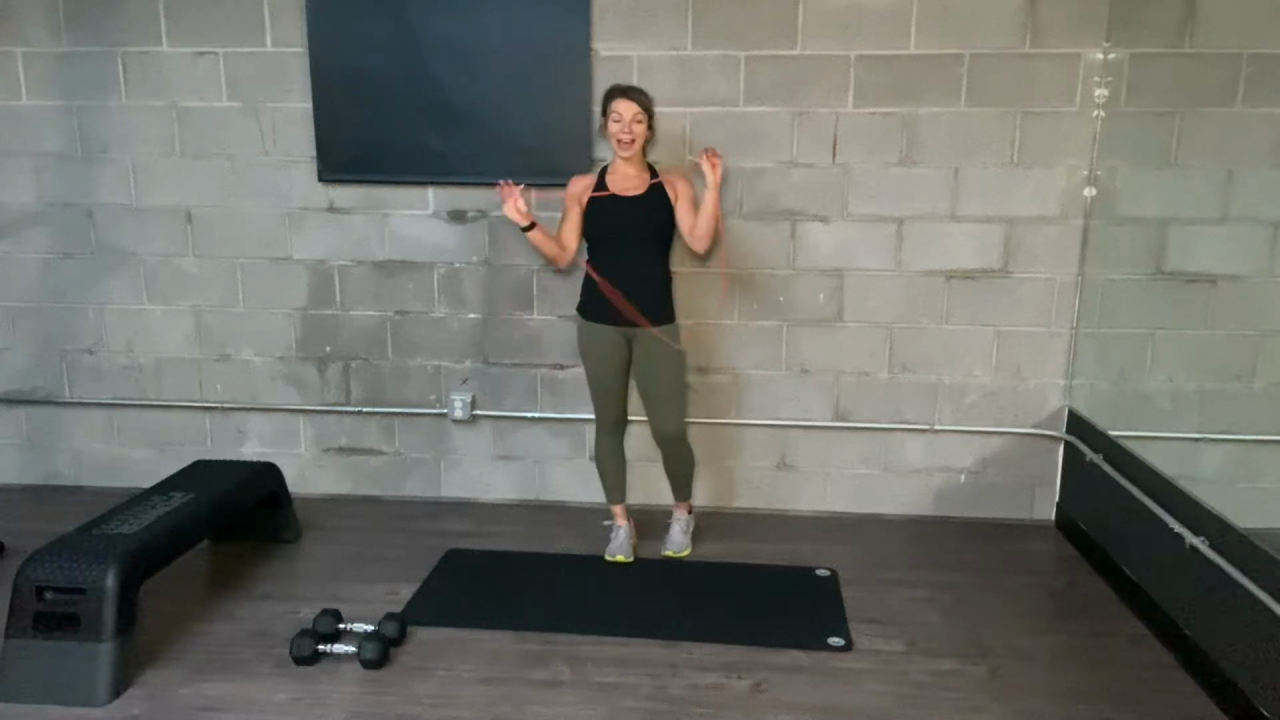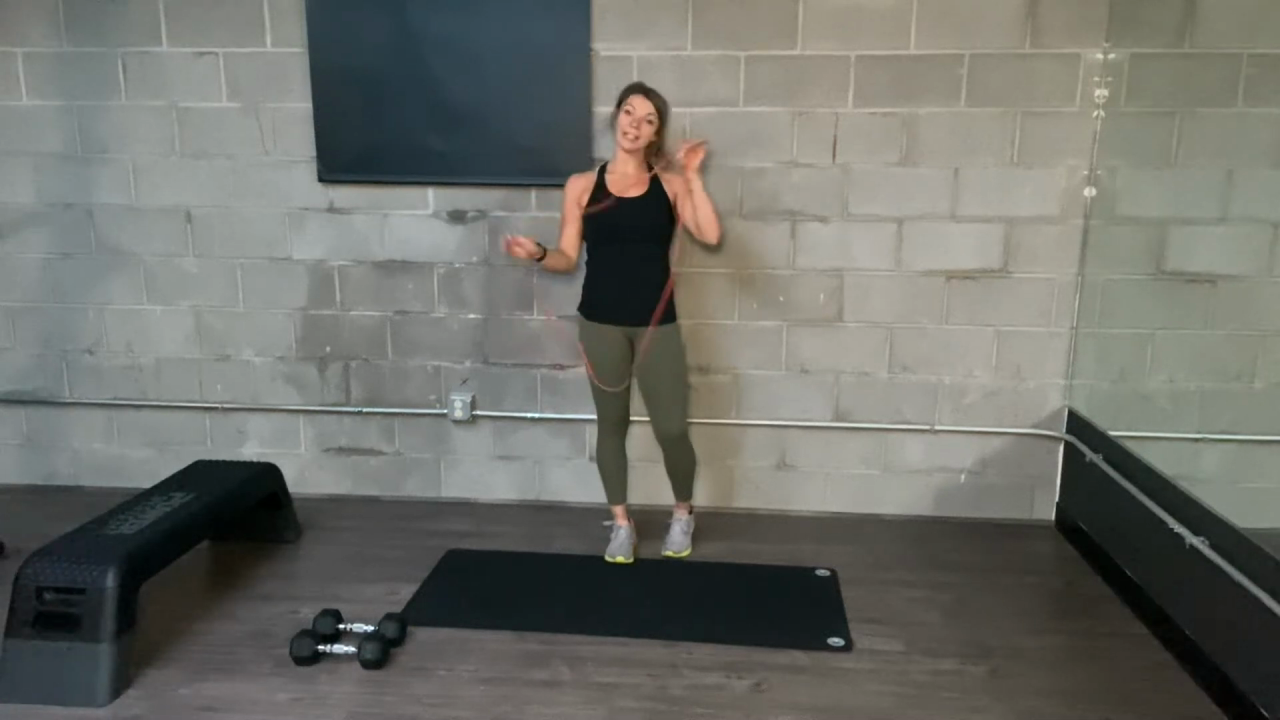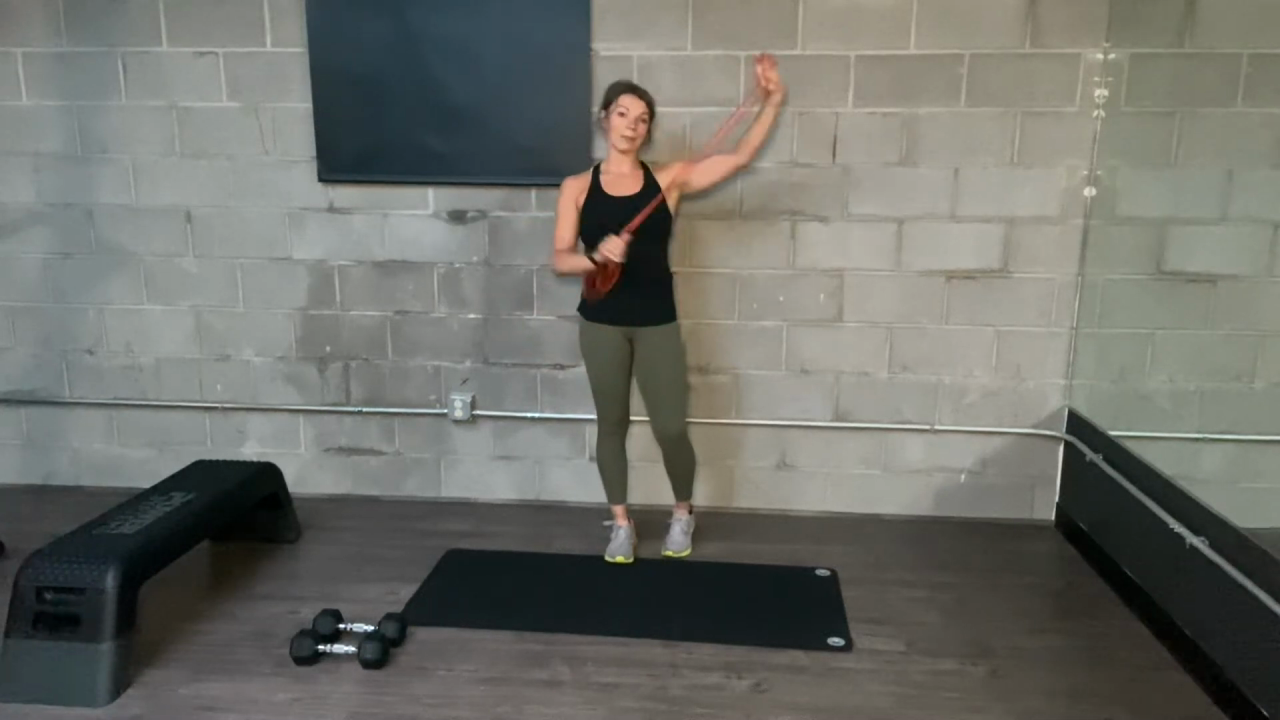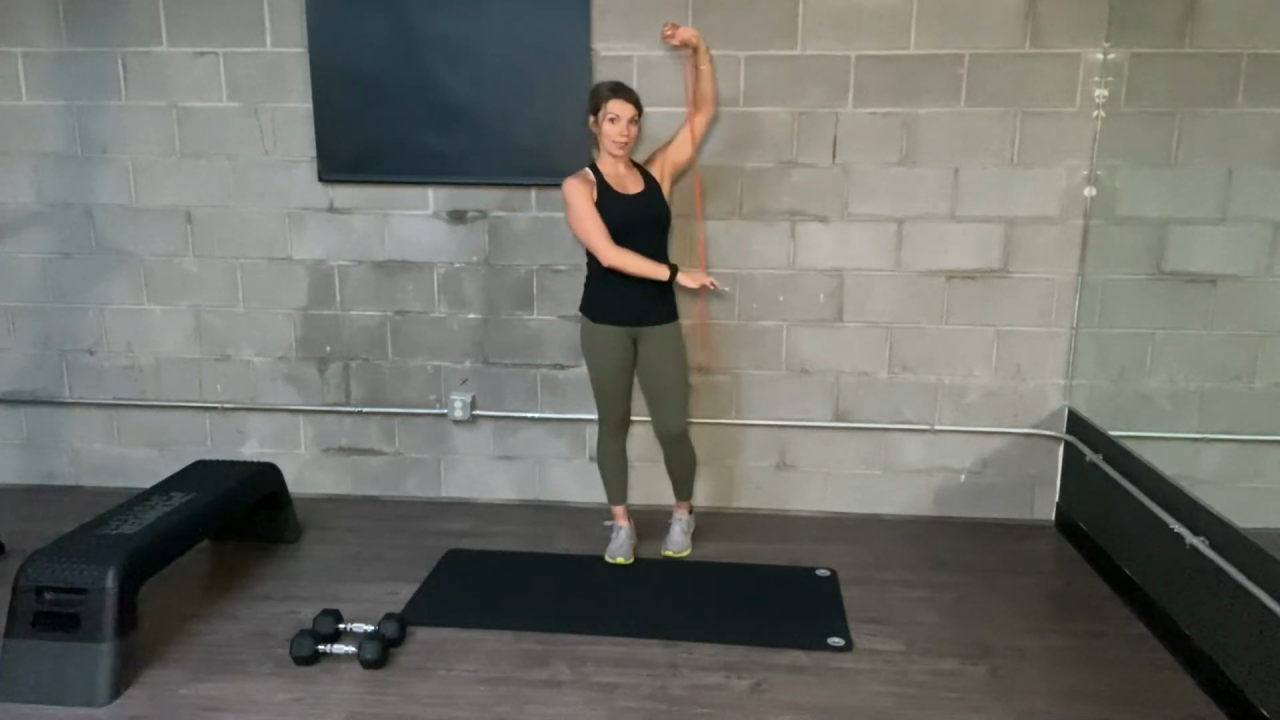
dt=1s
person 1, frame 1
left shoulder: (672, 185)
right shoulder: (583, 187)
left elbow: (699, 243)
right elbow: (563, 255)
left wrist: (713, 186)
right wrist: (526, 223)
left hip: (655, 322)
right hip: (599, 321)
left knee: (669, 429)
right knee: (609, 424)
left ankle: (682, 513)
right ankle: (620, 522)
person 1, frame 2
left shoulder: (670, 185)
right shoulder: (582, 185)
left elbow: (711, 236)
right elbow: (568, 256)
left wrist: (693, 176)
right wrist: (535, 253)
left hip: (656, 322)
right hip: (601, 321)
left knee: (672, 428)
right knee: (611, 423)
left ankle: (683, 513)
right ankle: (621, 522)
person 1, frame 3
left shoulder: (668, 179)
right shoulder: (577, 187)
left elbow: (741, 156)
right elbow: (560, 259)
left wrist: (773, 99)
right wrist: (596, 255)
left hip: (657, 322)
right hip: (602, 321)
left knee: (670, 428)
right knee: (612, 424)
left ankle: (683, 514)
right ankle: (621, 522)
person 1, frame 4
left shoulder: (657, 172)
right shoulder: (580, 186)
left elbow: (704, 111)
right elbow: (608, 254)
left wrist: (700, 50)
right wrist: (676, 274)
left hip: (659, 321)
right hip: (605, 322)
left knee: (673, 428)
right knee: (613, 425)
left ankle: (683, 513)
right ankle: (621, 523)
